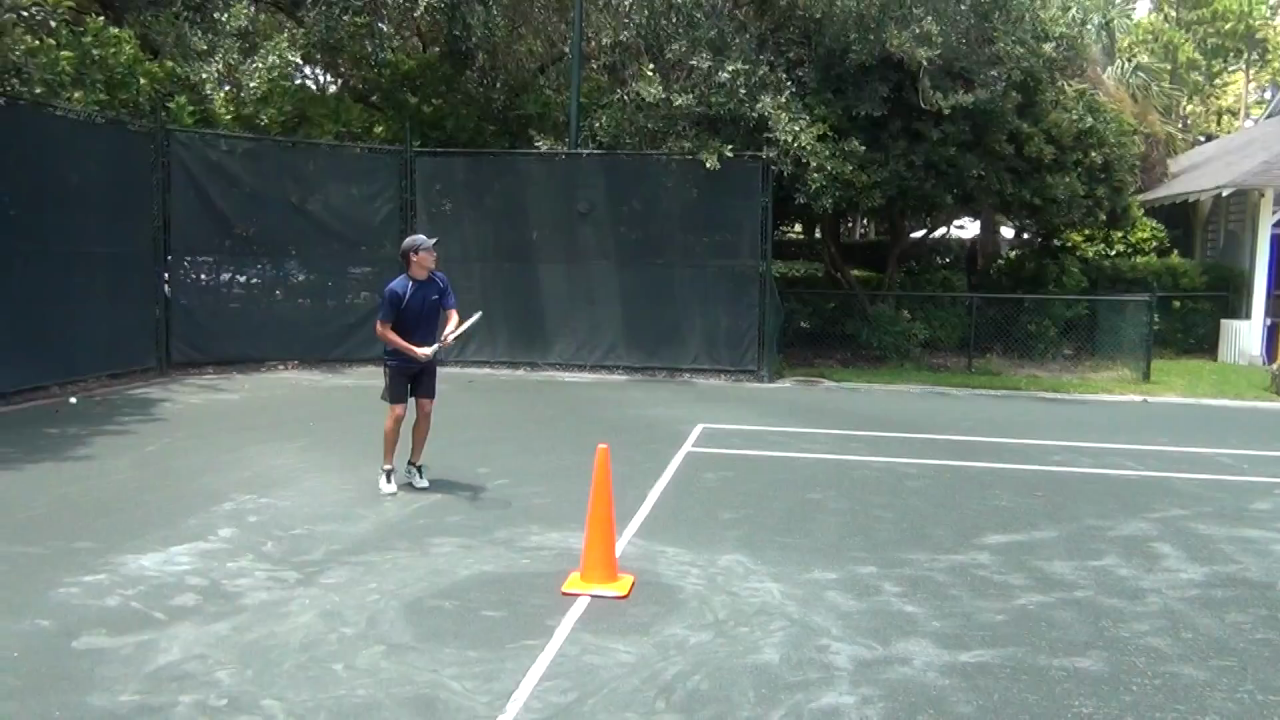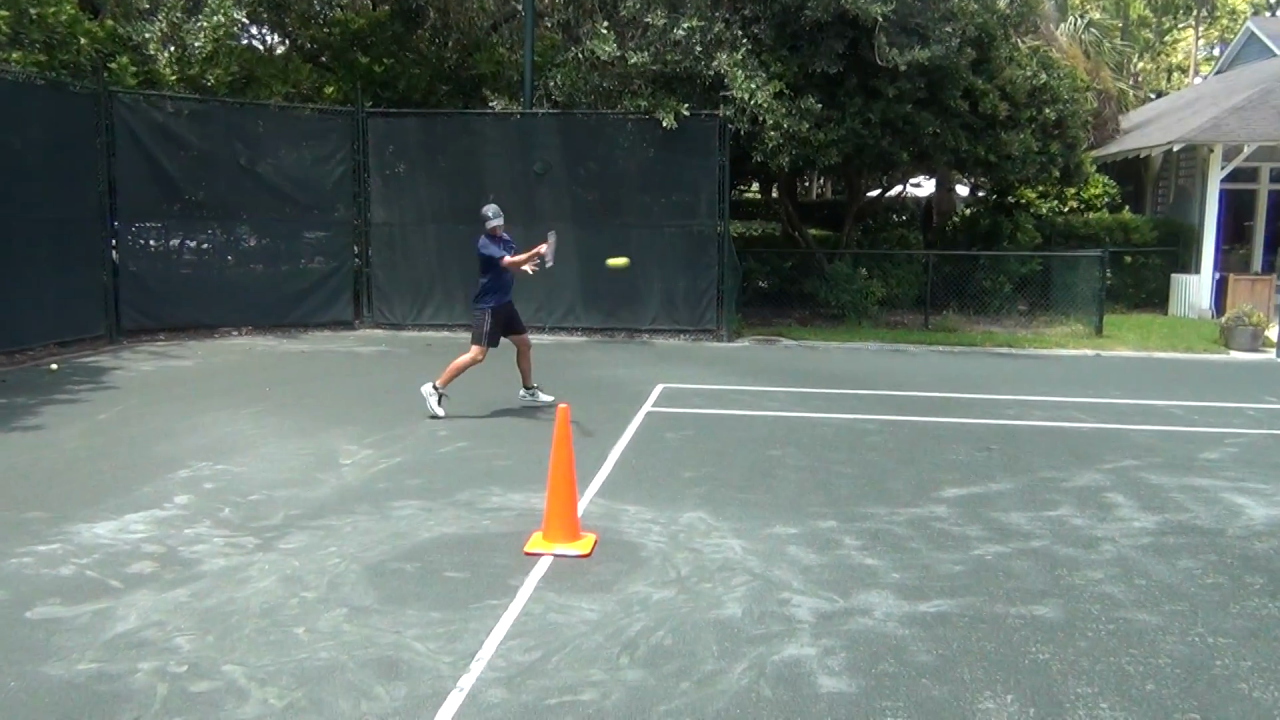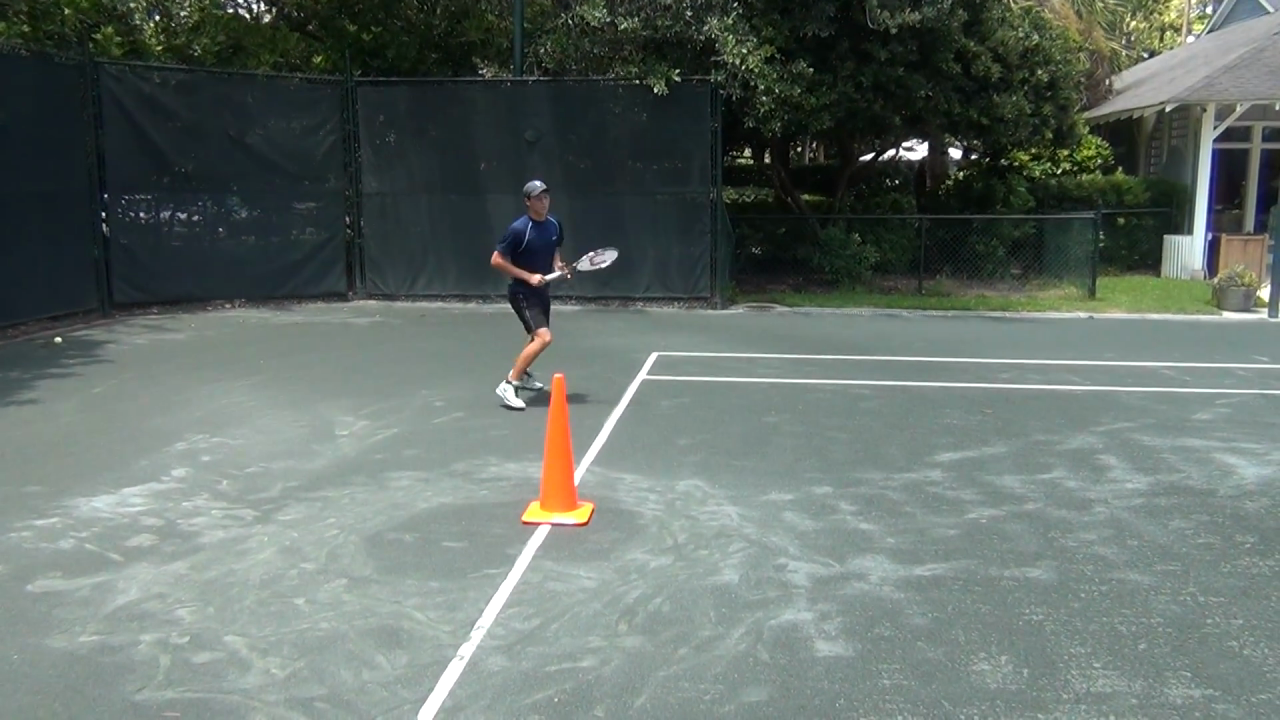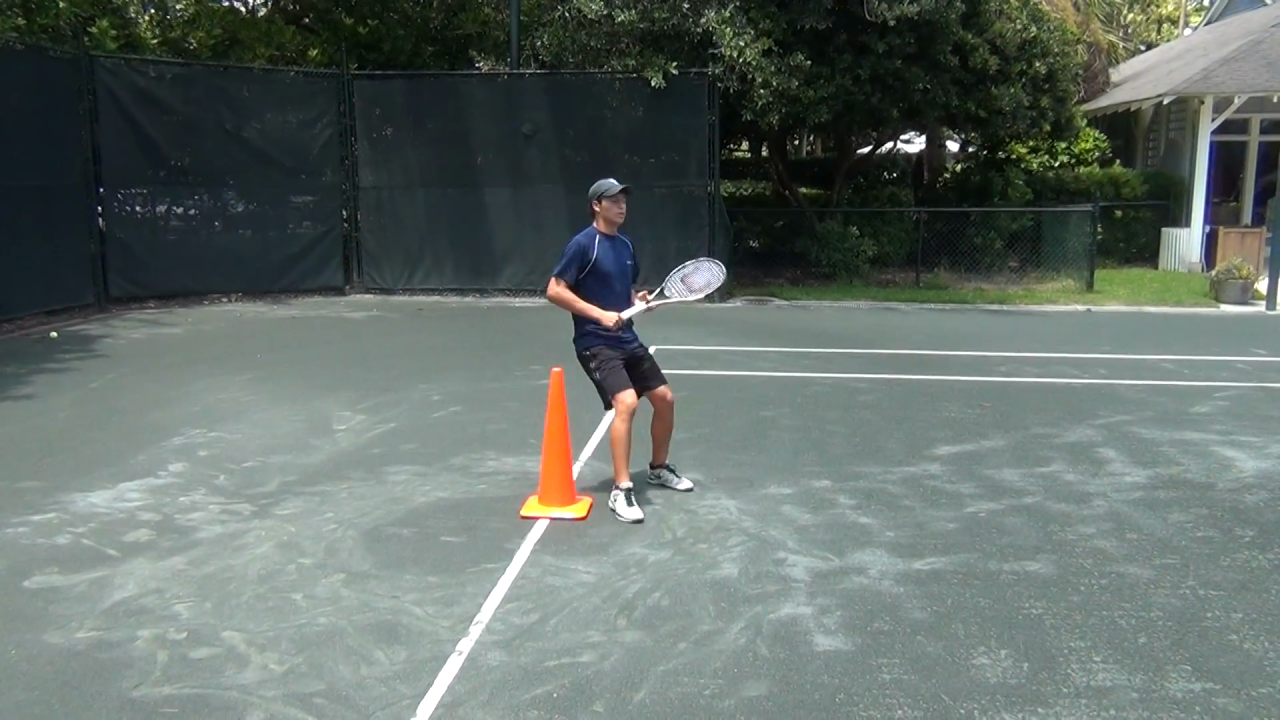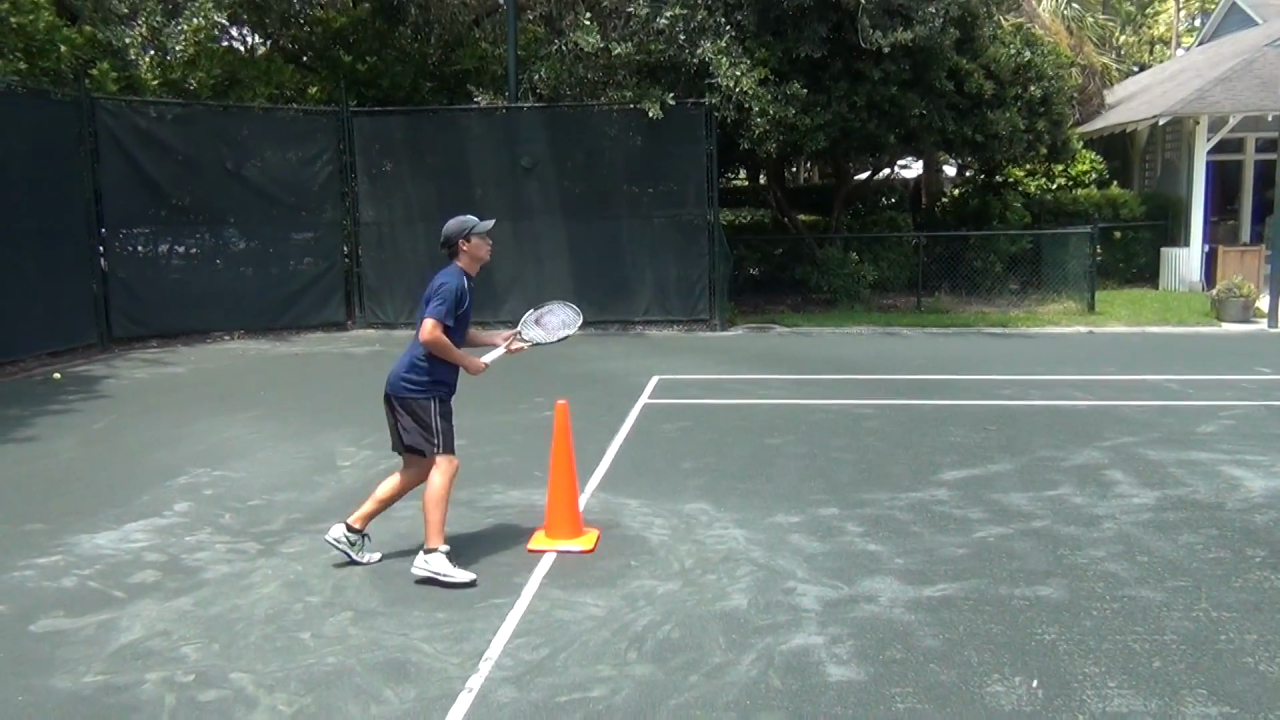
dt=1s
person 1, frame 1
left shoulder: (440, 281)
right shoulder: (395, 290)
left elbow: (452, 315)
right elbow: (382, 330)
left wrist: (449, 333)
right wrist: (414, 350)
left hip: (426, 359)
right hip: (399, 359)
left knee: (425, 411)
right knee: (397, 414)
left ankle: (414, 465)
right ankle: (388, 470)
person 1, frame 2
left shoulder: (504, 237)
right shoulder: (485, 244)
right elbow: (508, 262)
left wrist: (521, 265)
right wrist: (533, 254)
left hip: (504, 303)
right hip: (489, 306)
left knee: (524, 344)
right knee: (477, 355)
left ankle: (529, 390)
right ankle: (436, 389)
person 1, frame 3
left shoulder: (554, 224)
right shoulder: (518, 229)
right elbow: (496, 260)
left wrist: (558, 264)
right wrist: (528, 276)
left hip: (541, 291)
right hip: (523, 292)
left knee: (540, 340)
right knee: (543, 338)
left ankle: (522, 373)
right ankle: (508, 385)
person 1, frame 4
left shoulder: (626, 245)
right shoulder: (582, 244)
right elbow: (555, 290)
left wrist: (637, 299)
right wrist: (599, 314)
left hip: (627, 340)
right hip: (596, 343)
left knee: (664, 398)
right knee: (626, 404)
left ankle: (659, 467)
right ankle: (620, 490)
person 1, frame 5
left shoulder: (465, 283)
right shoulder: (450, 283)
right elbow: (429, 336)
left wrist: (496, 340)
right wrist: (468, 363)
left hip: (411, 386)
right hip: (422, 387)
left knee: (416, 468)
right knee: (444, 462)
left ankle: (350, 529)
right ankle: (433, 554)
